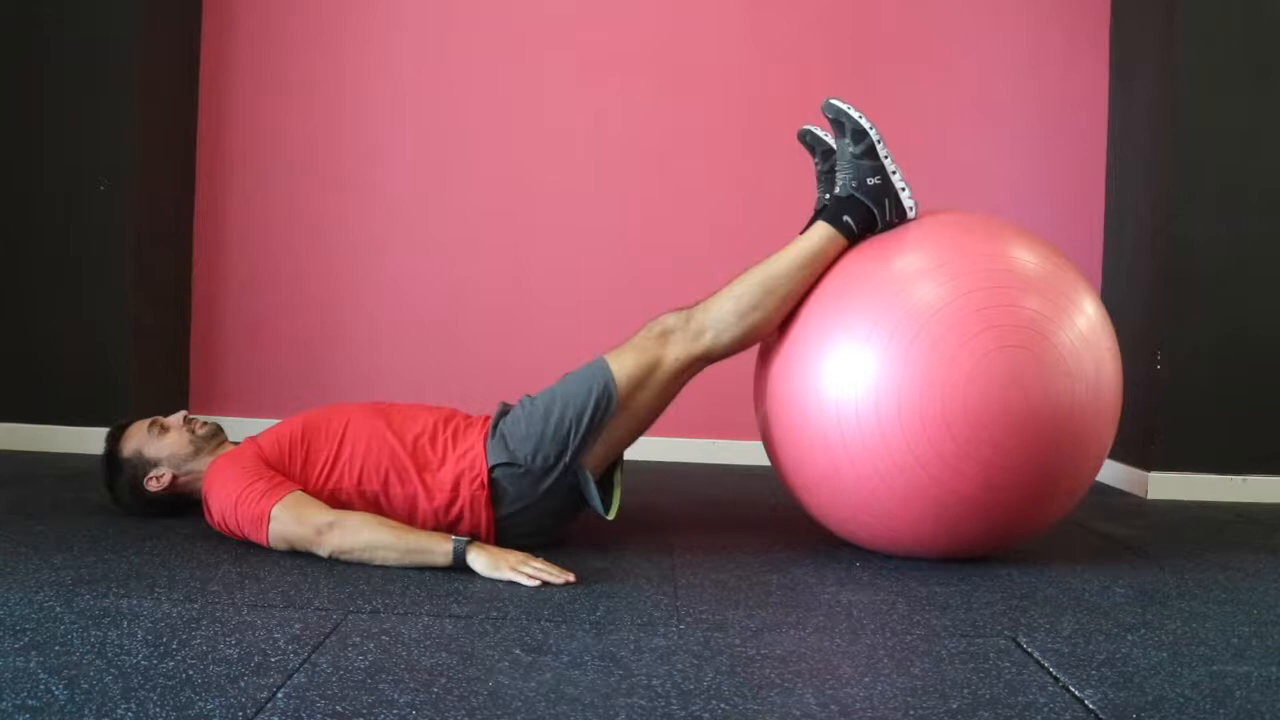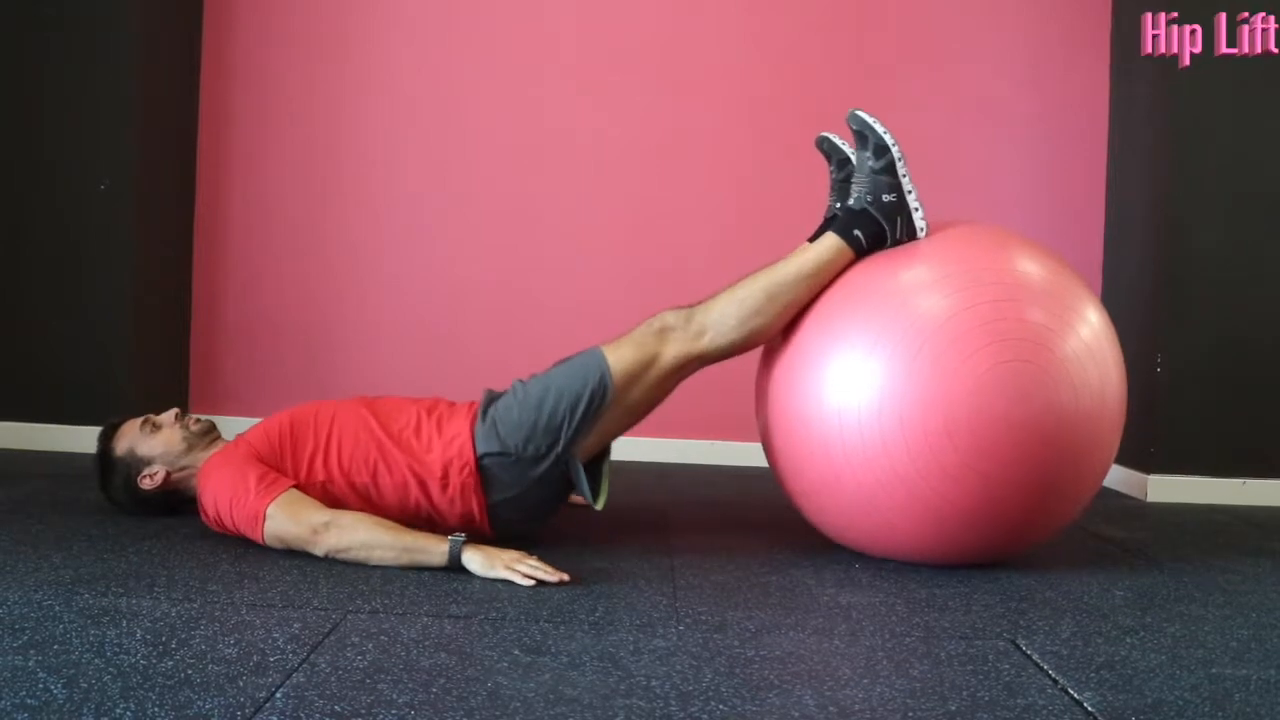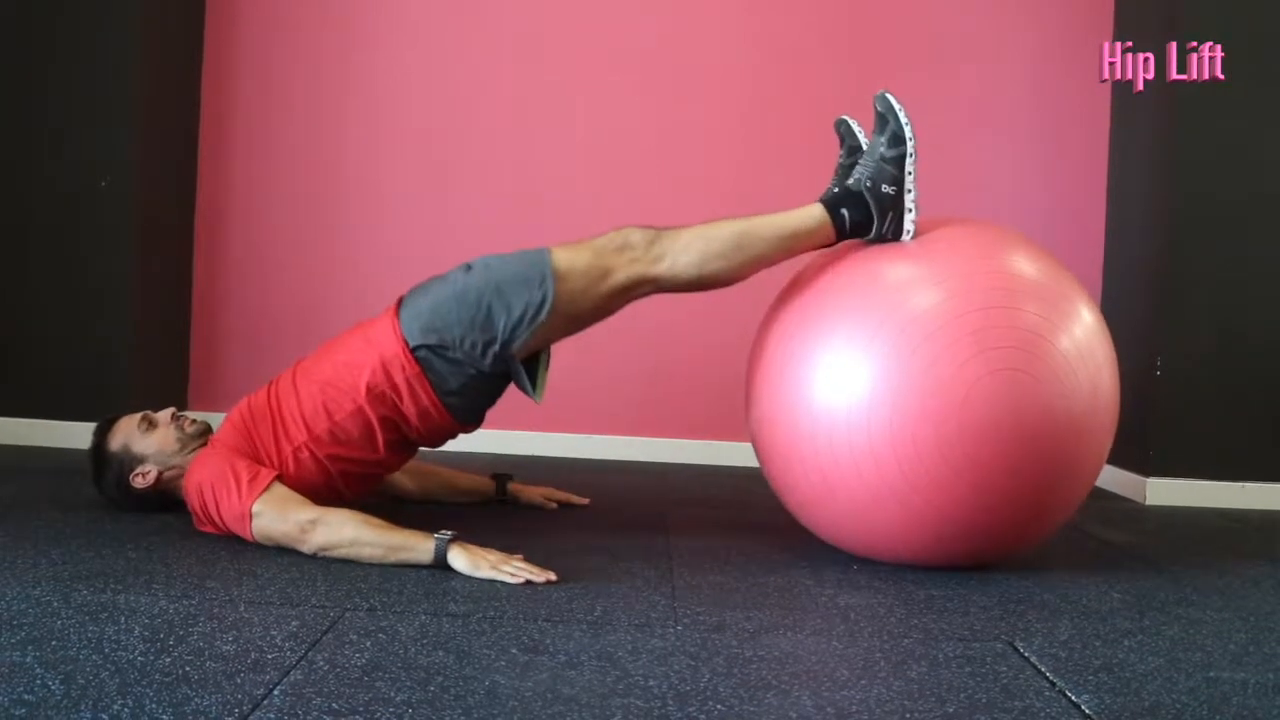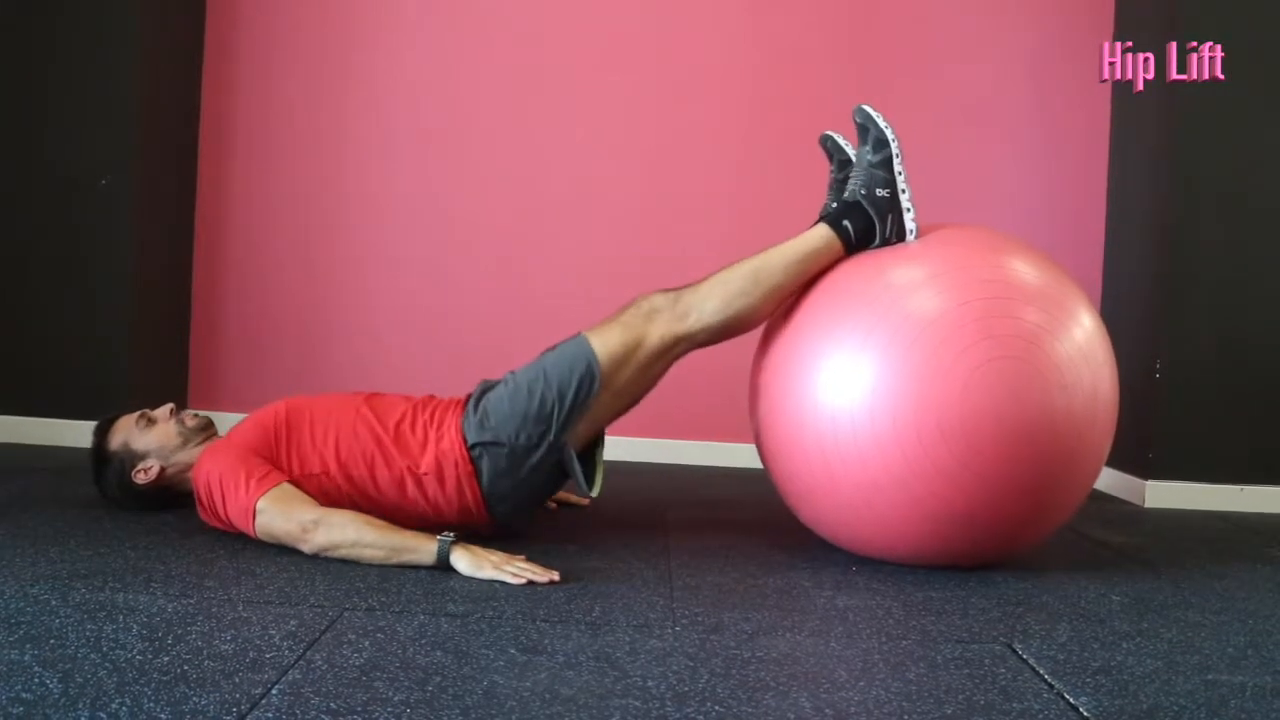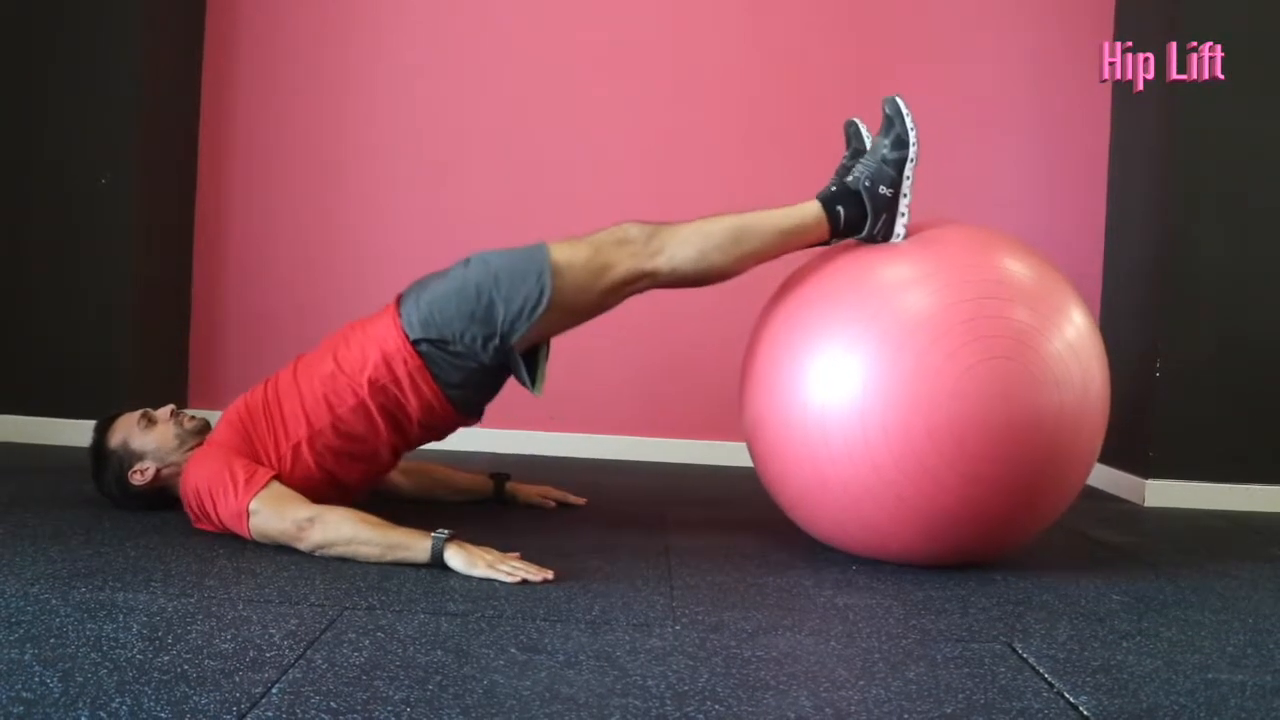
dt=1s
person 1, frame 1
left shoulder: (258, 463)
right shoulder: (232, 489)
right elbow: (330, 535)
left wrist: (570, 473)
right wrist: (471, 550)
left hip: (491, 449)
right hip: (498, 476)
left knee: (674, 338)
right knee: (677, 340)
left ankle: (834, 222)
right ankle: (851, 215)
person 1, frame 2
left shoulder: (247, 463)
right shoulder: (227, 484)
right elbow: (324, 533)
left wrist: (532, 481)
right wrist: (465, 549)
left hip: (479, 443)
right hip: (485, 461)
left knee: (672, 335)
right knee: (673, 339)
left ankle: (842, 233)
right ankle: (864, 228)
person 1, frame 3
left shoulder: (233, 464)
right shoulder: (213, 482)
left elbow: (383, 468)
right elbow: (310, 532)
right wrist: (448, 551)
left hip: (432, 356)
left knee: (633, 262)
right knee: (636, 257)
left ankle: (841, 211)
right ankle: (852, 213)
person 1, frame 4
left shoulder: (240, 460)
right shoulder: (222, 475)
right elbow: (313, 530)
left wrist: (517, 486)
right wrist: (452, 550)
left hip: (472, 442)
right hip: (477, 454)
left knee: (664, 318)
right knee: (664, 321)
left ankle: (840, 229)
right ankle: (855, 224)
person 1, frame 5
left shoulder: (230, 462)
right shoulder: (209, 482)
left elbow: (381, 468)
right elbow: (307, 529)
right wrist: (444, 550)
left hip: (433, 346)
left knee: (632, 255)
right knee: (636, 251)
left ankle: (836, 210)
right ankle: (846, 211)
